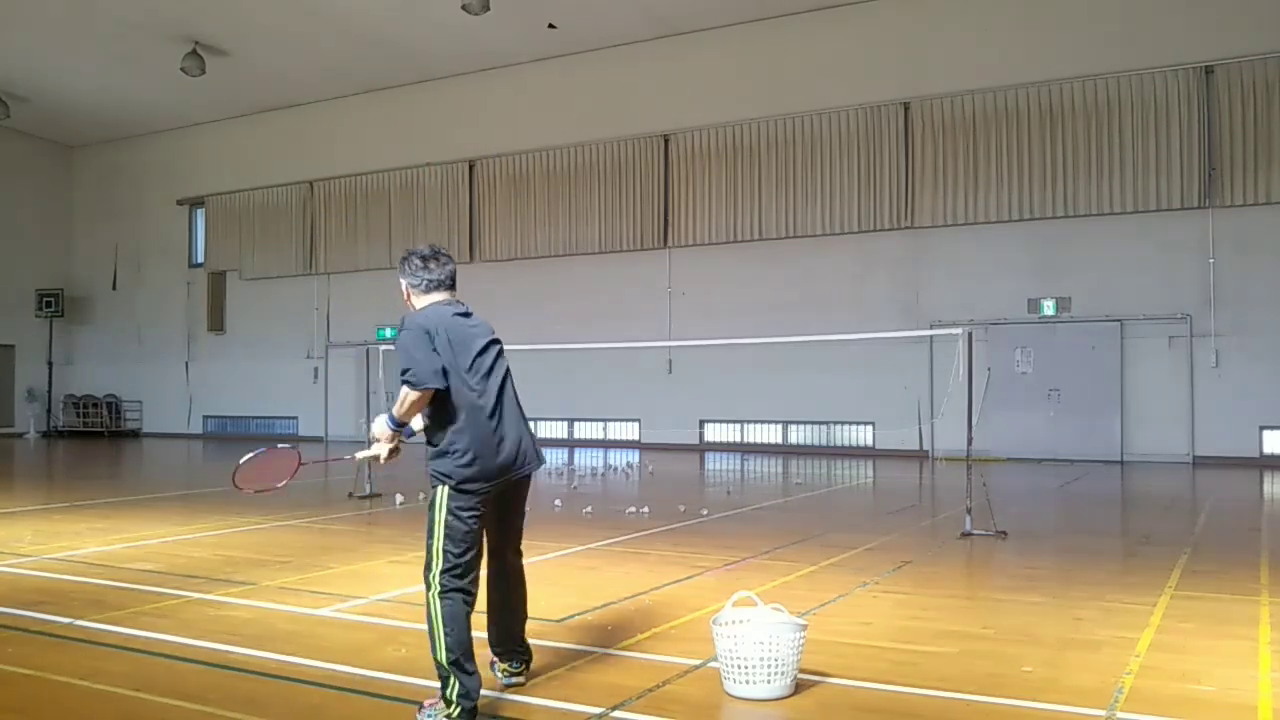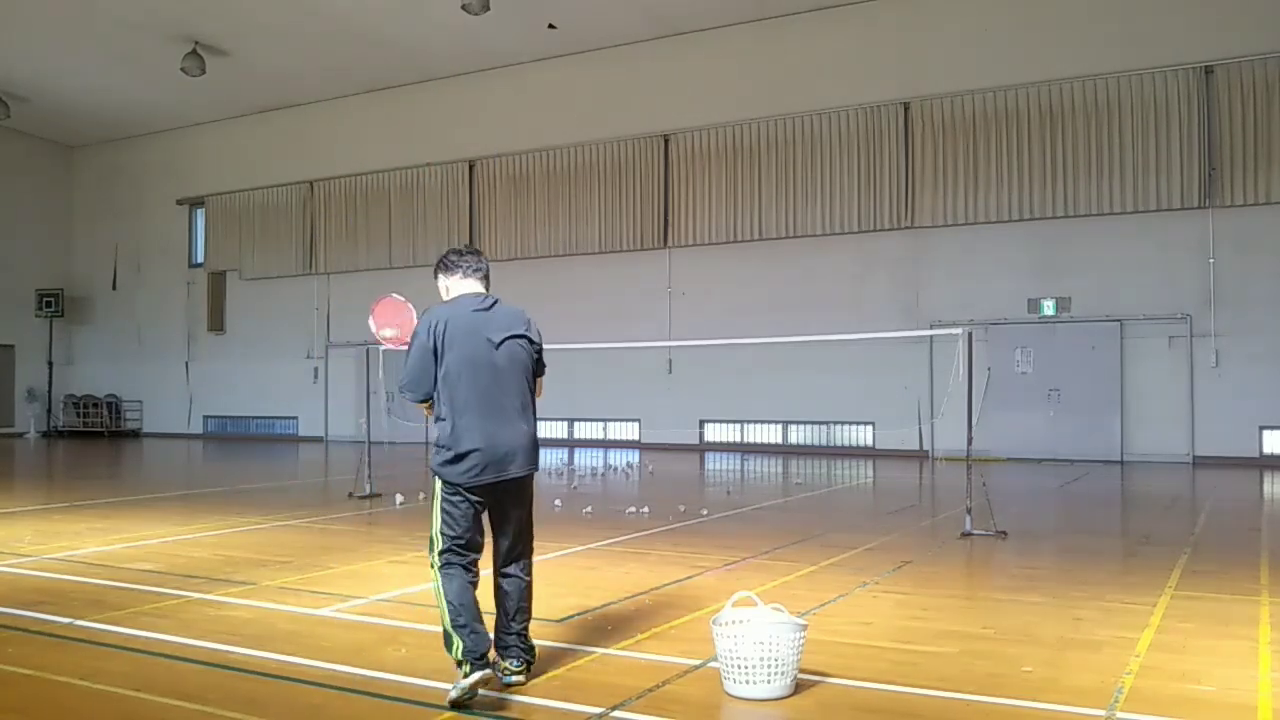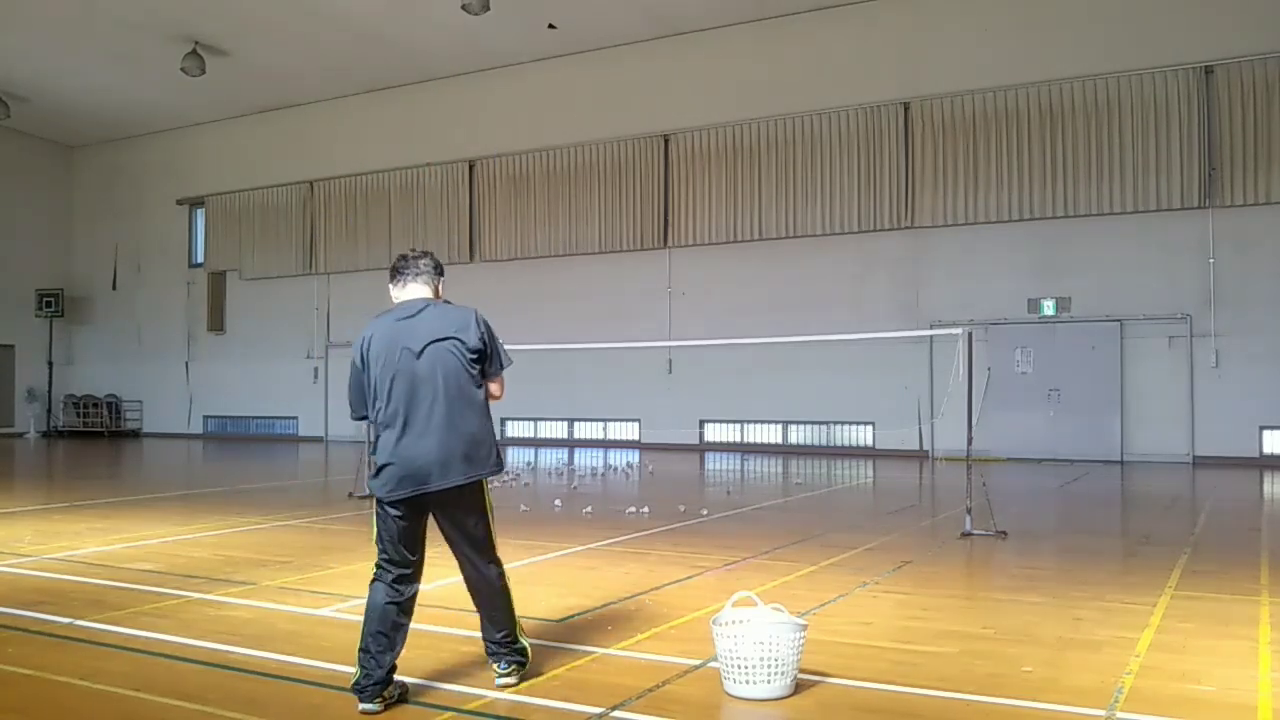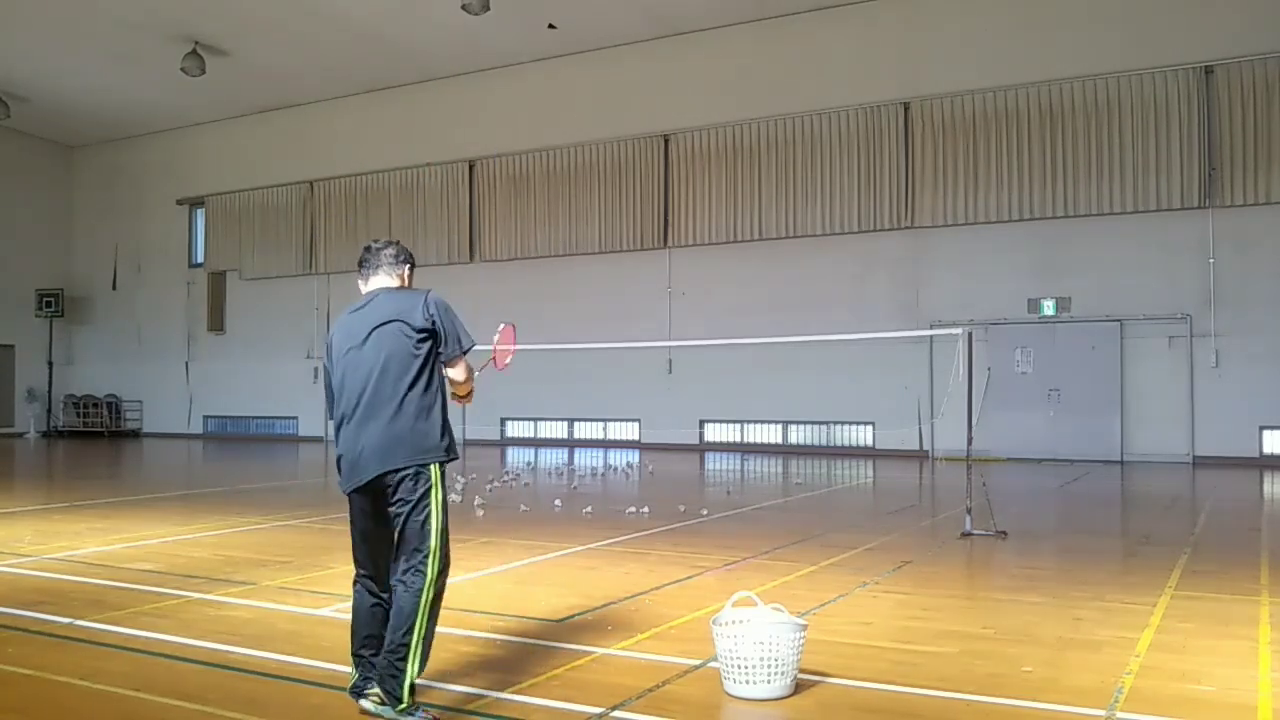
dt=0.5s
person 1, frame 1
left shoulder: (417, 325)
right shoulder: (478, 325)
left elbow: (423, 386)
left wrist: (391, 422)
right wrist: (404, 431)
left hip: (465, 467)
right hip: (515, 457)
left knee: (449, 581)
right knee: (506, 562)
right ankle: (512, 659)
person 1, frame 2
left shoulder: (436, 319)
right shoulder: (521, 321)
left elbow: (419, 396)
left hip: (461, 459)
right hip: (517, 457)
left knee: (453, 561)
right knee: (513, 560)
left ankle: (472, 659)
right ankle: (514, 657)
person 1, frame 3
left shoulder: (372, 333)
right shoulder: (468, 320)
left elbow: (362, 409)
right elbow: (495, 389)
left hip: (396, 471)
right hip: (459, 465)
left knee: (392, 576)
right knee: (482, 565)
left ankle: (372, 684)
right ankle: (507, 657)
person 1, frame 4
left shoulder: (341, 326)
right shoulder: (426, 304)
right elbow: (458, 375)
right wrist: (464, 391)
left hip: (356, 461)
right hip: (410, 455)
left knee: (371, 575)
right knee: (420, 570)
